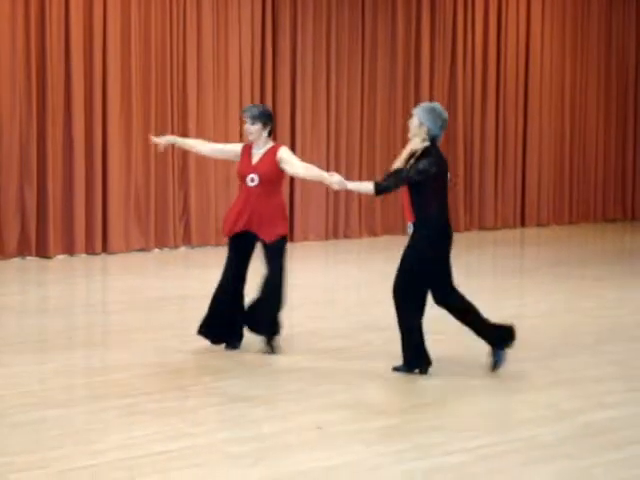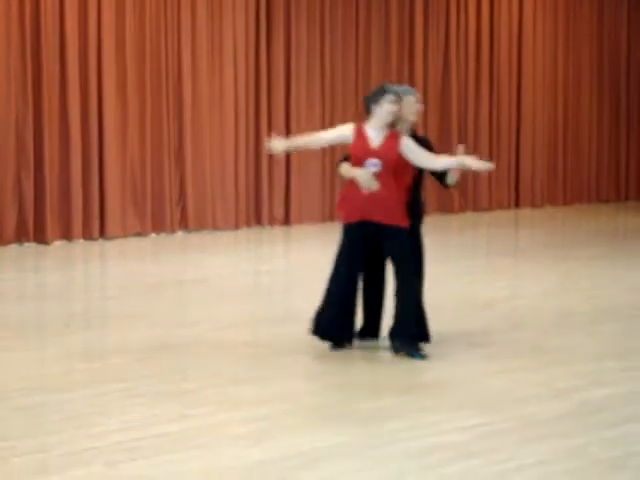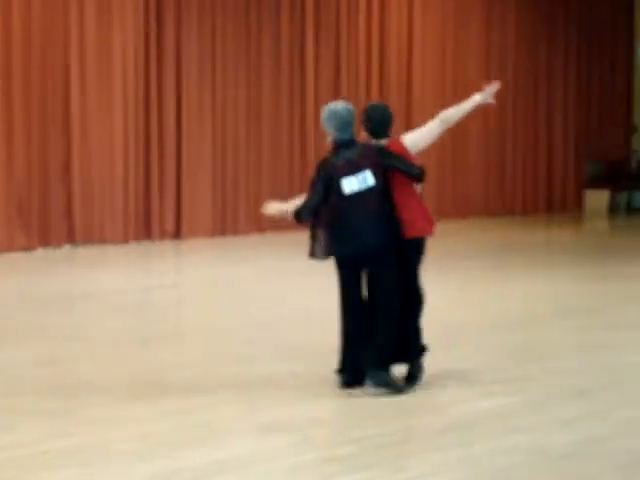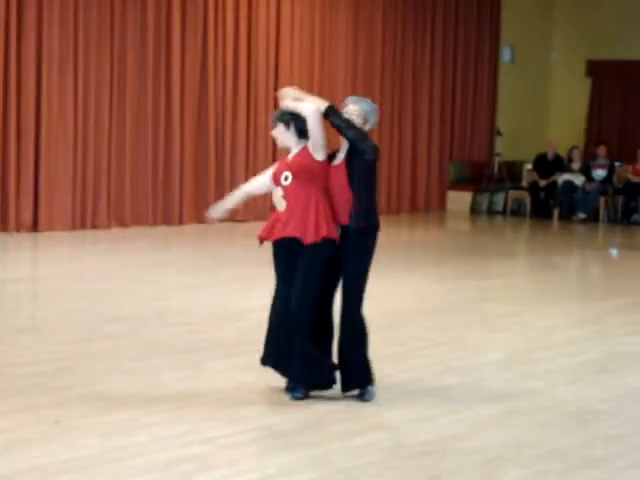
dt=1s
person 1, frame 1
left shoulder: (433, 160)
right shoulder: (421, 157)
left elbow: (394, 180)
right elbow: (383, 186)
left wrist: (407, 151)
right wrist: (347, 184)
left hip: (432, 235)
right hip: (424, 234)
left knee: (444, 292)
right knee: (406, 291)
left ankle: (497, 337)
right ankle: (416, 359)
person 1, frame 2
left shoulder: (421, 145)
left elbow: (447, 180)
right elbow: (345, 166)
left wrist: (457, 166)
right wrist: (357, 173)
left hip: (407, 215)
left knee: (414, 272)
right knee: (373, 269)
right ankle: (369, 329)
person 1, frame 3
left shoulder: (326, 167)
right shoulder: (374, 153)
left elbow: (308, 213)
right elbow: (416, 173)
left wrist: (289, 212)
right wrist: (412, 181)
left hip: (347, 244)
right hip: (380, 240)
left knee: (352, 303)
right knee: (387, 301)
left ankle: (353, 371)
right ankle: (377, 366)
person 1, frame 4
left shoulder: (366, 149)
right shoulder: (334, 156)
left elbow: (334, 115)
left wrist: (301, 95)
left hip: (358, 235)
left knee: (351, 306)
right knee: (318, 301)
left ankle: (361, 378)
person 2, frame 1
left shoulder: (280, 153)
right shoulder: (240, 151)
left elbow: (300, 168)
right elbow: (204, 147)
left wrist: (326, 177)
right wrist: (174, 140)
left hip: (272, 224)
right hip: (242, 222)
left knee: (275, 279)
right knee: (232, 278)
left ankle: (266, 329)
right ankle: (230, 333)
person 2, frame 2
left shoulder: (400, 141)
right shoulder: (352, 131)
left elbow: (430, 161)
right elbow: (319, 139)
left wrist: (464, 161)
right wrist: (287, 144)
left hip: (391, 214)
right hip: (357, 212)
left knee: (406, 272)
right knee: (346, 270)
left ankle: (404, 338)
right ankle: (339, 332)
person 2, frame 3
right shoulder: (404, 146)
right elbow: (443, 121)
left wrist: (289, 206)
right wrist: (479, 98)
right hip: (414, 231)
right knee: (409, 292)
right ankle: (410, 355)
person 2, frame 4
left shoulder: (315, 151)
right shoulder: (280, 166)
left elbow: (314, 112)
right elbow: (251, 185)
left wrist: (294, 104)
right wrist: (224, 205)
left hip: (316, 236)
right hip: (287, 235)
left knee: (300, 306)
right knee: (287, 302)
left ankle: (305, 374)
right ankle: (300, 372)
